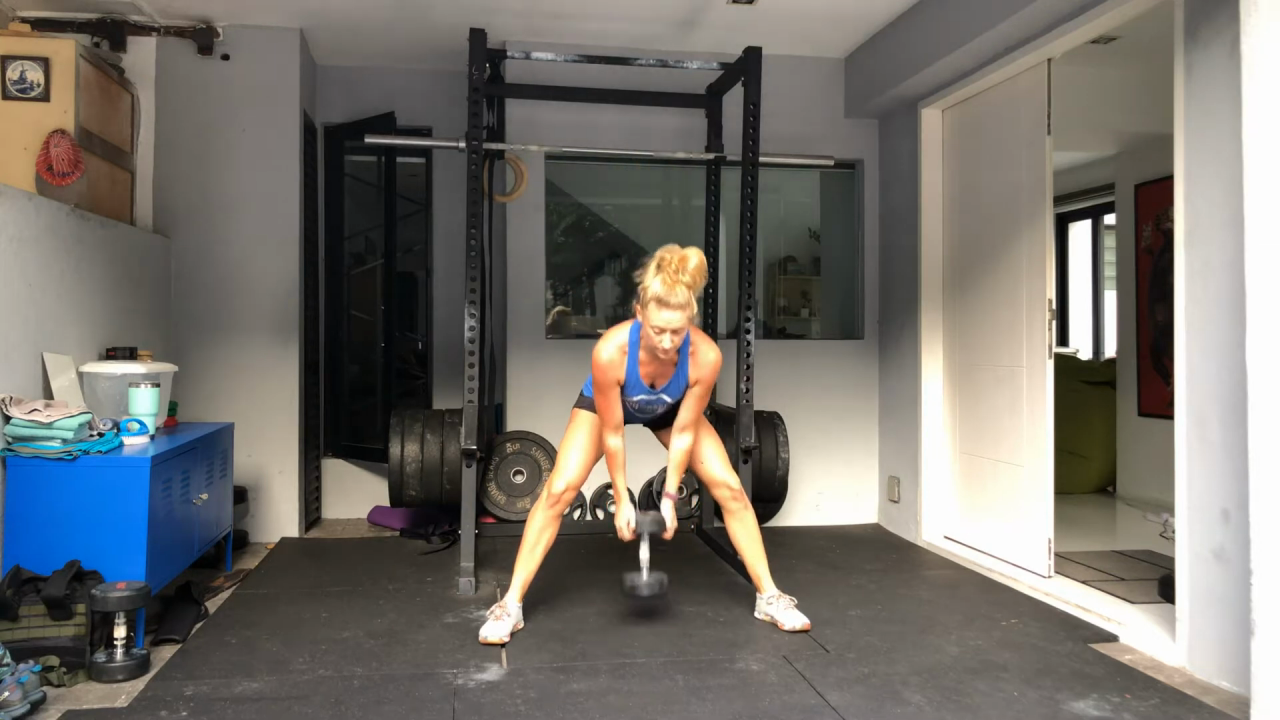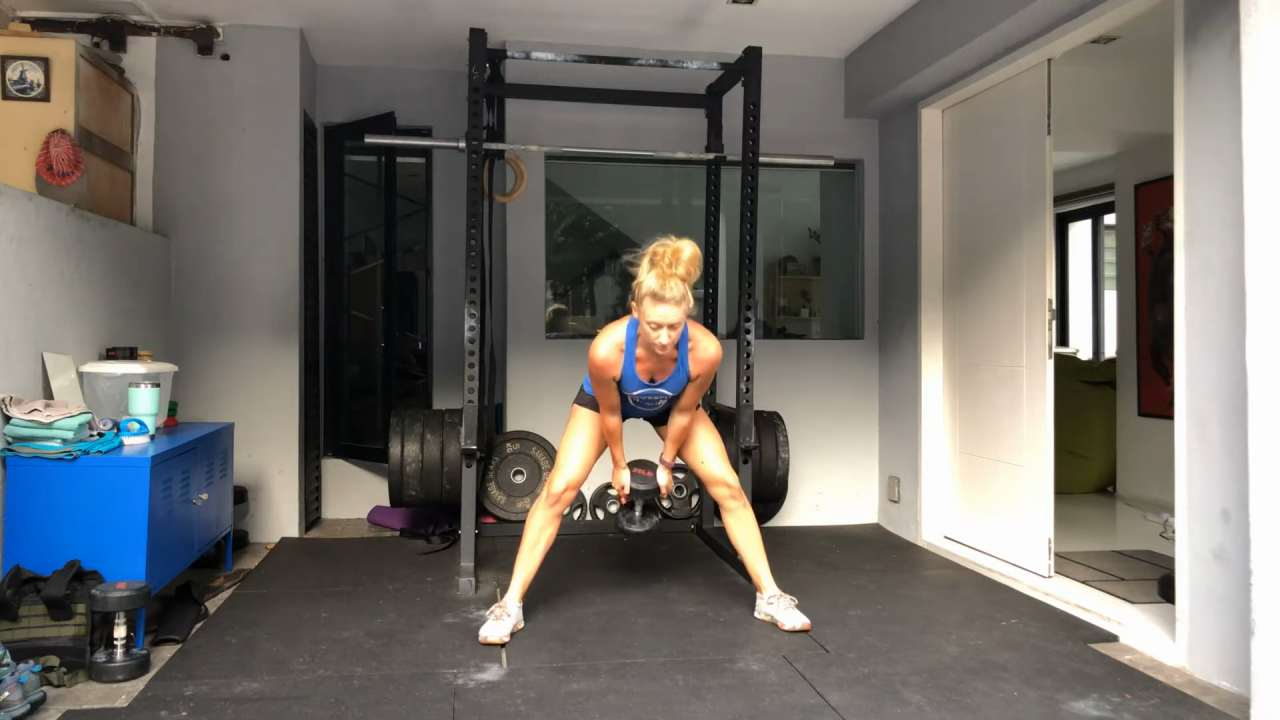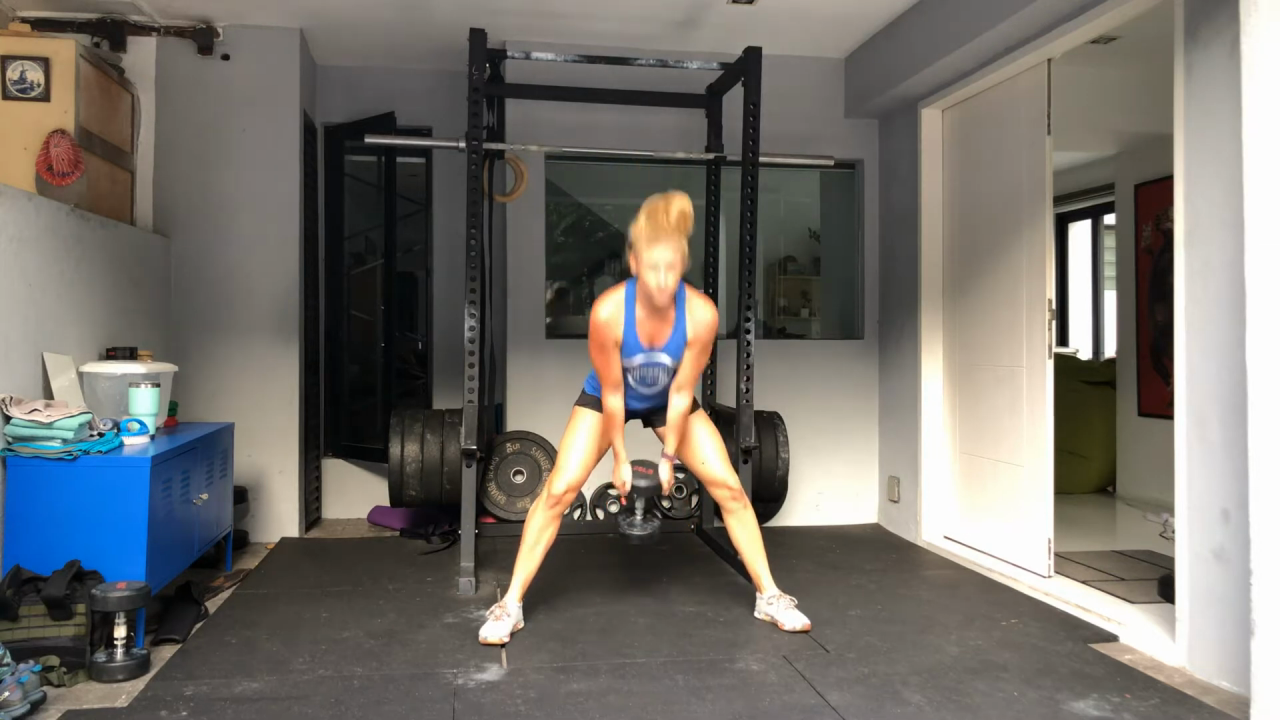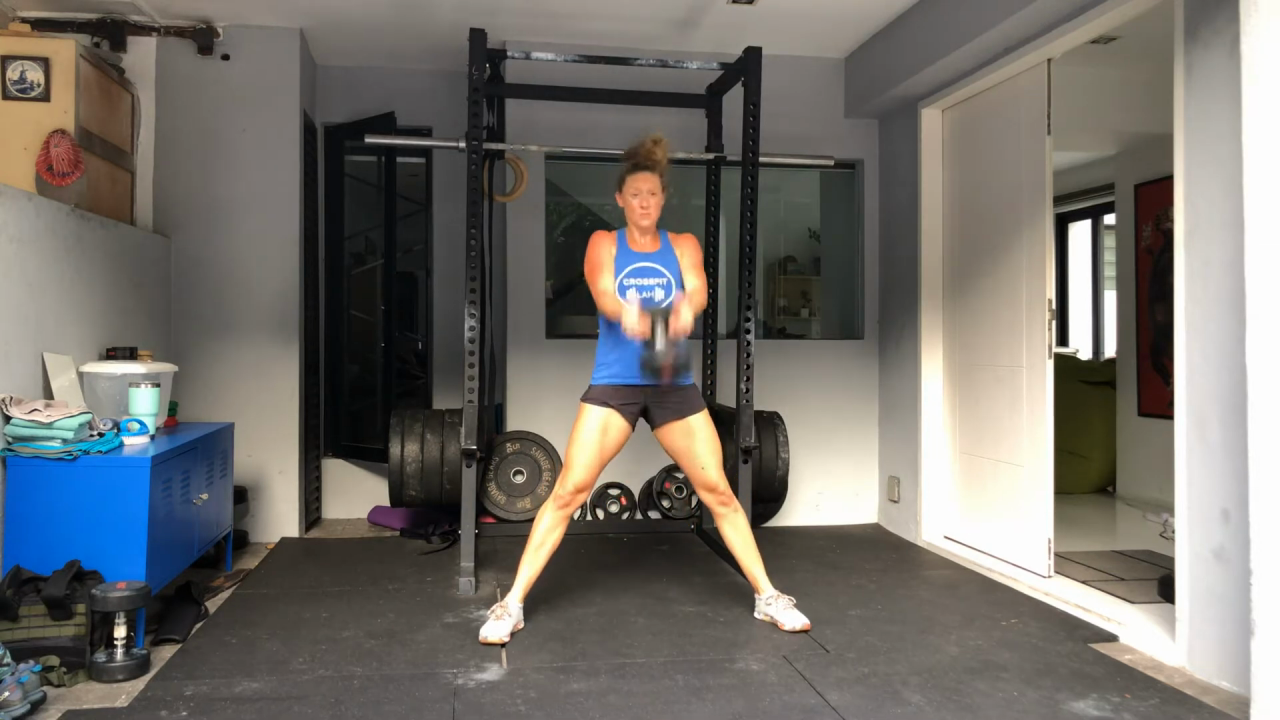
dt=0.3s
person 1, frame 1
left shoulder: (706, 355)
right shoulder: (610, 350)
left elbow: (685, 430)
right elbow: (613, 432)
left wrist: (669, 497)
right wrist: (622, 500)
left hip: (671, 410)
right hip: (605, 404)
left knee: (729, 487)
right knee: (559, 489)
left ankle: (768, 596)
right ankle: (510, 604)
person 1, frame 2
left shoulder: (705, 349)
right shoulder: (607, 348)
left elbow: (683, 412)
right elbow: (610, 413)
left wrist: (666, 464)
right wrist: (619, 465)
left hip: (671, 405)
right hip: (603, 400)
left knee: (727, 486)
right knee: (559, 489)
left ankle: (769, 596)
right ankle: (511, 604)
person 1, frame 3
left shoulder: (701, 313)
right shoulder: (608, 311)
left elbow: (682, 390)
right elbow: (612, 391)
left wrist: (667, 455)
right wrist: (620, 459)
left hip: (669, 405)
right hip: (603, 401)
left knee: (728, 487)
right knee: (559, 491)
left ankle: (770, 596)
right ankle: (510, 605)
person 1, frame 4
left shoulder: (683, 246)
right shoulder: (604, 244)
left elbow: (700, 292)
right elbow: (602, 295)
left wrist: (686, 306)
right wrist: (624, 309)
left hip: (673, 385)
right hip: (613, 385)
left knee: (719, 493)
right knee: (567, 493)
left ankle: (767, 596)
right ankle: (512, 603)
